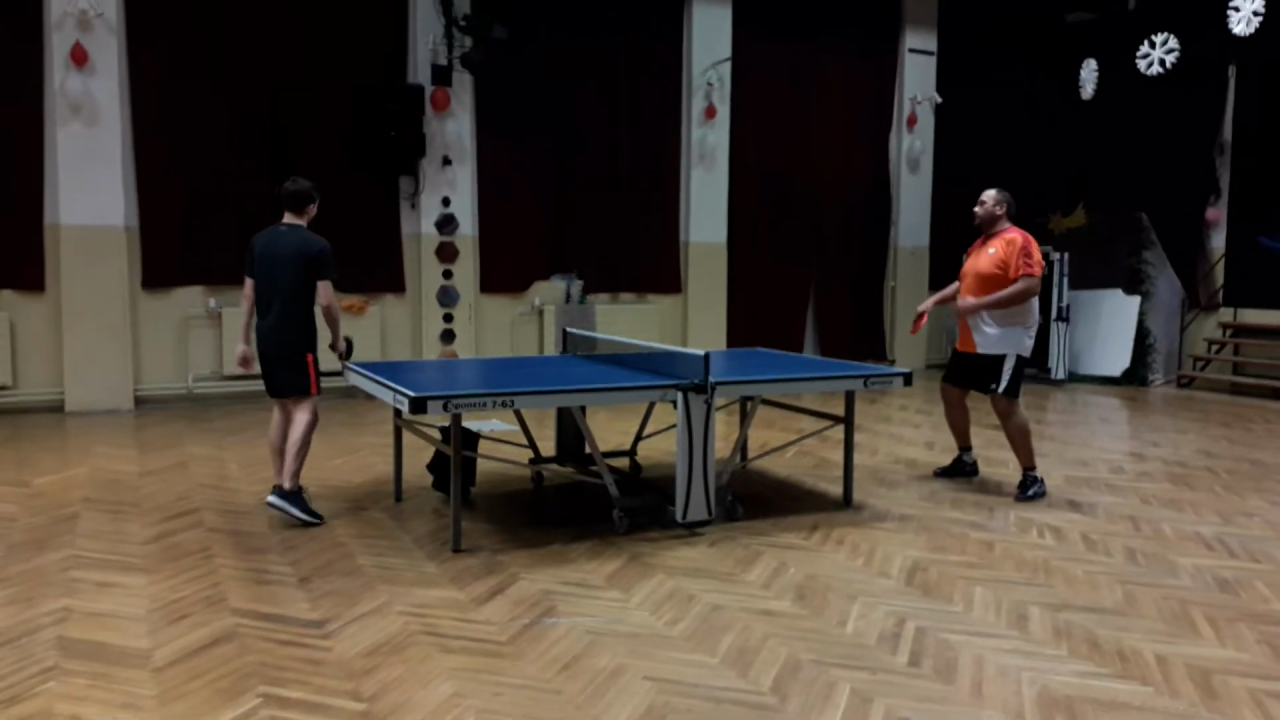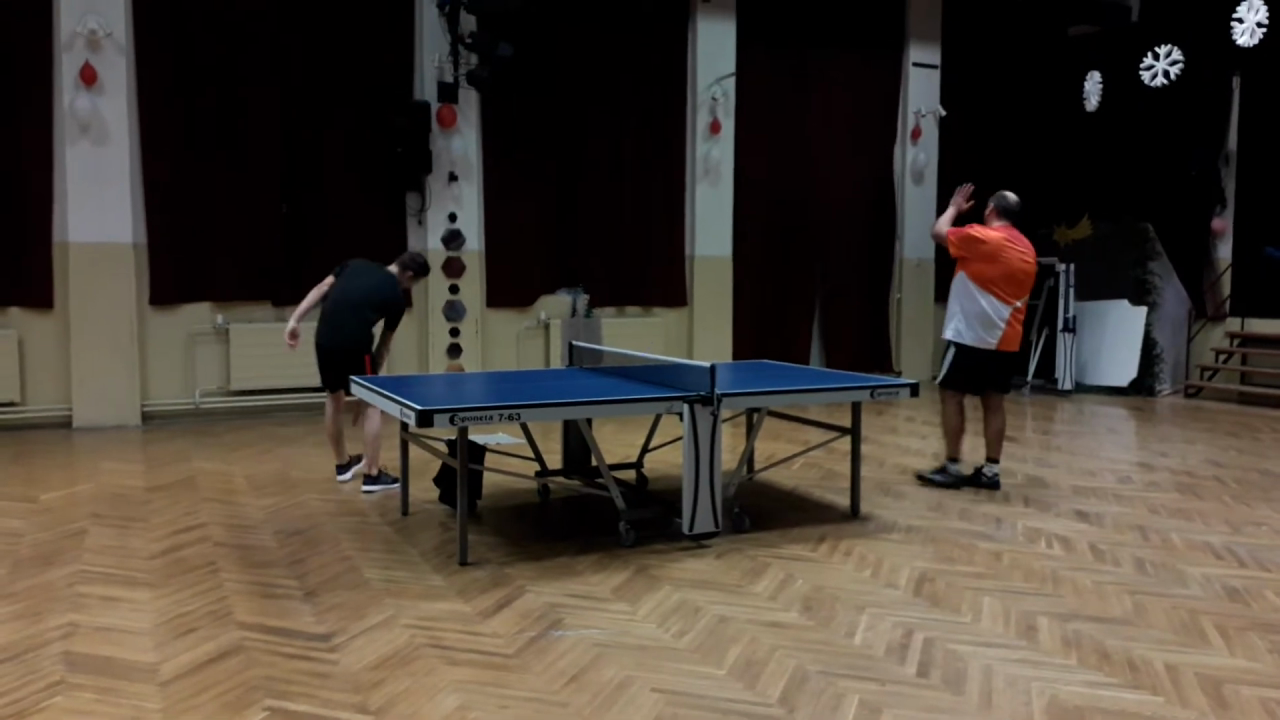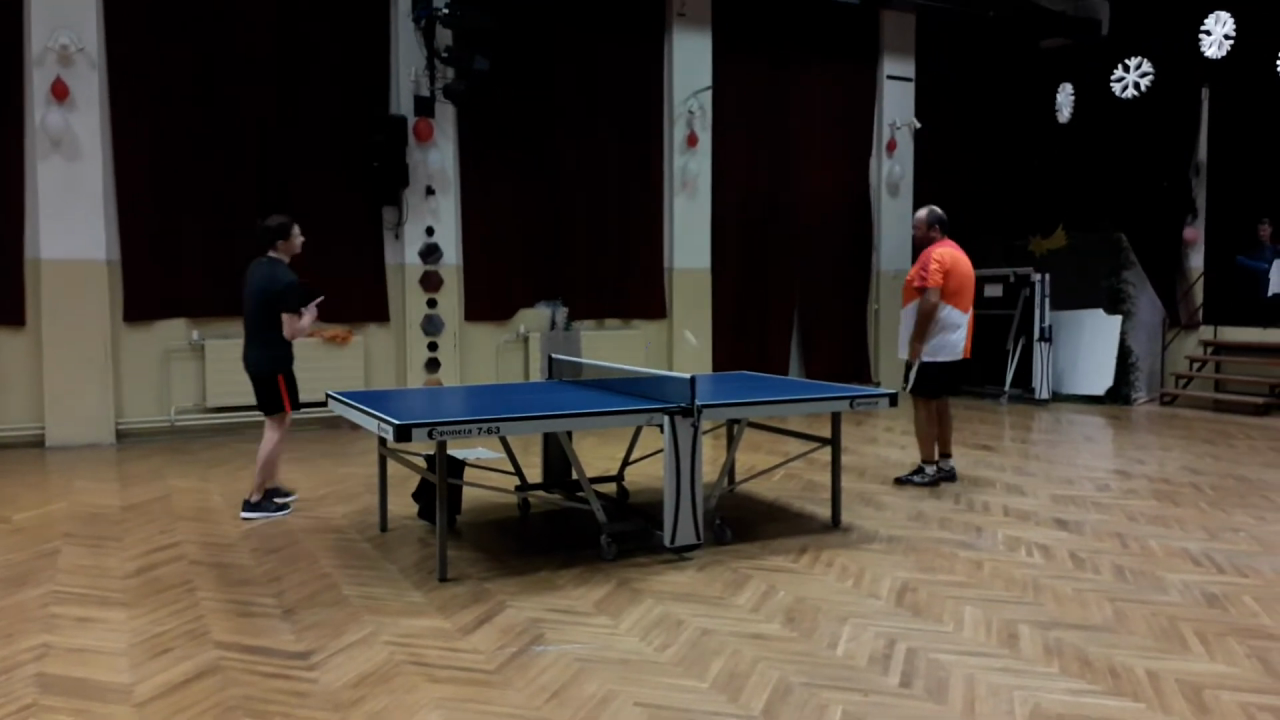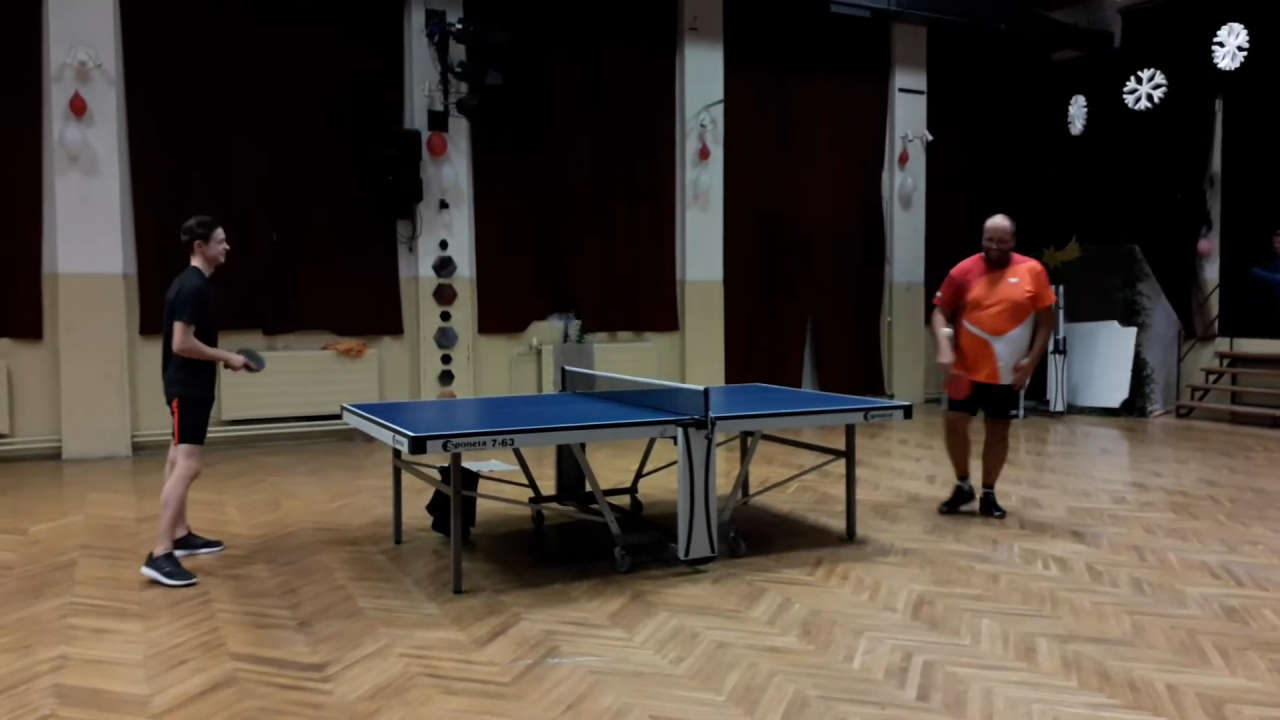
dt=1s
person 1, frame 1
left shoulder: (259, 241)
right shoulder: (317, 246)
left elbow: (248, 295)
right elbow: (326, 302)
left wrist: (244, 341)
right wrist: (337, 337)
left hip: (267, 341)
right hip: (299, 342)
left knee: (281, 410)
right knee: (305, 414)
left ankle: (283, 484)
right ankle: (286, 488)
person 1, frame 2
left shoulder: (356, 265)
right shoulder: (395, 296)
left elbow: (321, 289)
right elbow: (384, 344)
left wrist: (295, 321)
right wrist: (375, 371)
left hip: (325, 340)
right hip: (355, 345)
left knee: (334, 402)
left ankle: (342, 465)
right ankle: (373, 474)
person 1, frame 3
left shoulder: (255, 269)
right shoulder: (287, 280)
right elbow: (290, 332)
right wrist: (307, 319)
left hip: (255, 358)
right hip: (273, 362)
left knee: (274, 423)
right knee: (278, 427)
left ankle: (269, 486)
right ankle: (256, 500)
person 1, frame 4
left shoulder: (194, 283)
right shoulder: (192, 286)
right elbow: (182, 344)
right wrist: (227, 358)
left hip: (192, 388)
right hip: (186, 389)
left knee: (181, 464)
right knee: (187, 467)
left ankle: (179, 536)
right ankle: (160, 555)
person 2, frame 1
left shoulder: (1019, 242)
right shoulder: (980, 244)
left elbow: (1029, 287)
right elbow: (969, 284)
left wrist: (981, 304)
right wrist: (934, 300)
left hip: (1006, 343)
right hip: (971, 342)
left knee: (1004, 404)
right knee: (950, 392)
left ankle: (1032, 477)
right ankle: (966, 460)
person 2, frame 2
left shoulder: (980, 238)
right shoulder: (1025, 248)
left elbow: (938, 233)
left wrist: (954, 206)
left hip: (971, 336)
right hip: (1006, 339)
left knee: (951, 395)
right knee: (993, 401)
left ankle: (952, 467)
right ankle: (990, 470)
person 2, frame 3
left shoulder: (933, 255)
right shoulder: (955, 254)
left elbow: (930, 302)
left wrist: (915, 343)
left hip: (933, 349)
right hip: (953, 346)
left knee: (922, 404)
right knee: (938, 403)
left ankle: (928, 469)
right ankle: (945, 464)
person 2, frame 4
left shoulder: (1032, 272)
right shoulder: (963, 272)
left elbow: (1046, 320)
right elbow: (940, 313)
left wrist: (1032, 360)
right wrist: (944, 347)
left hip: (1009, 371)
right hip: (967, 367)
left knee: (999, 430)
right knee: (954, 422)
left ankle: (988, 493)
right ankle: (962, 485)
